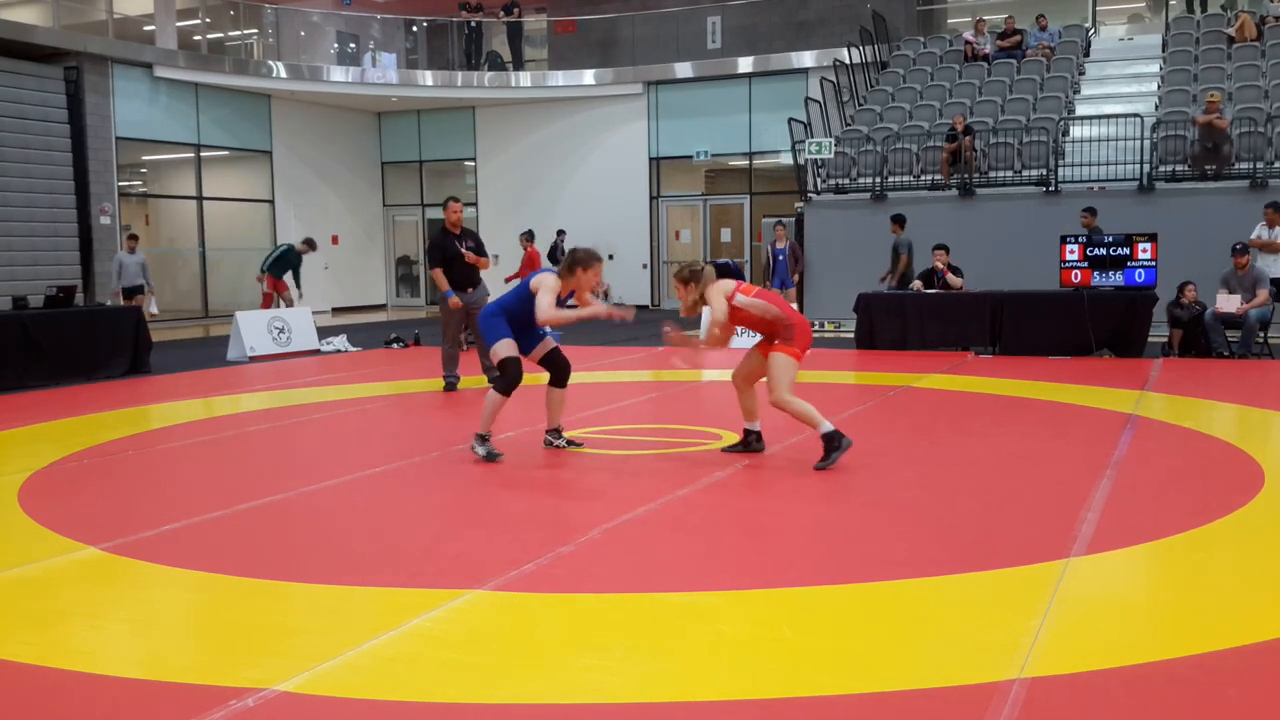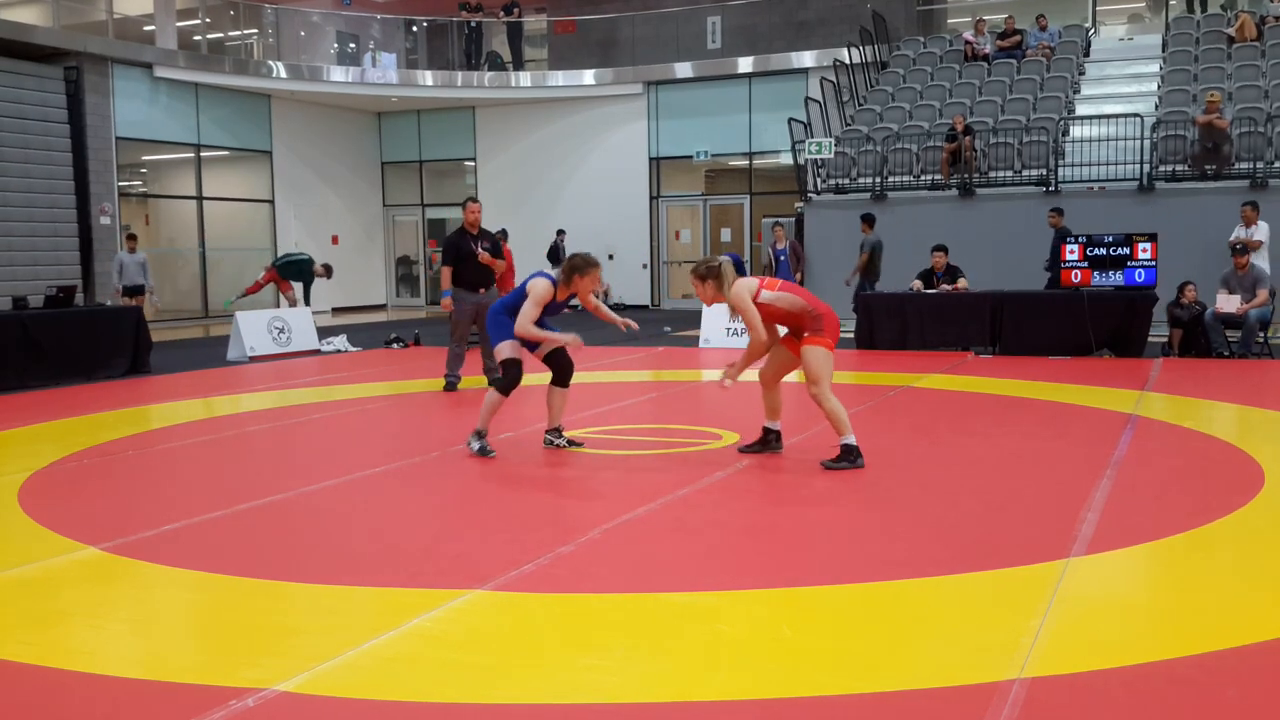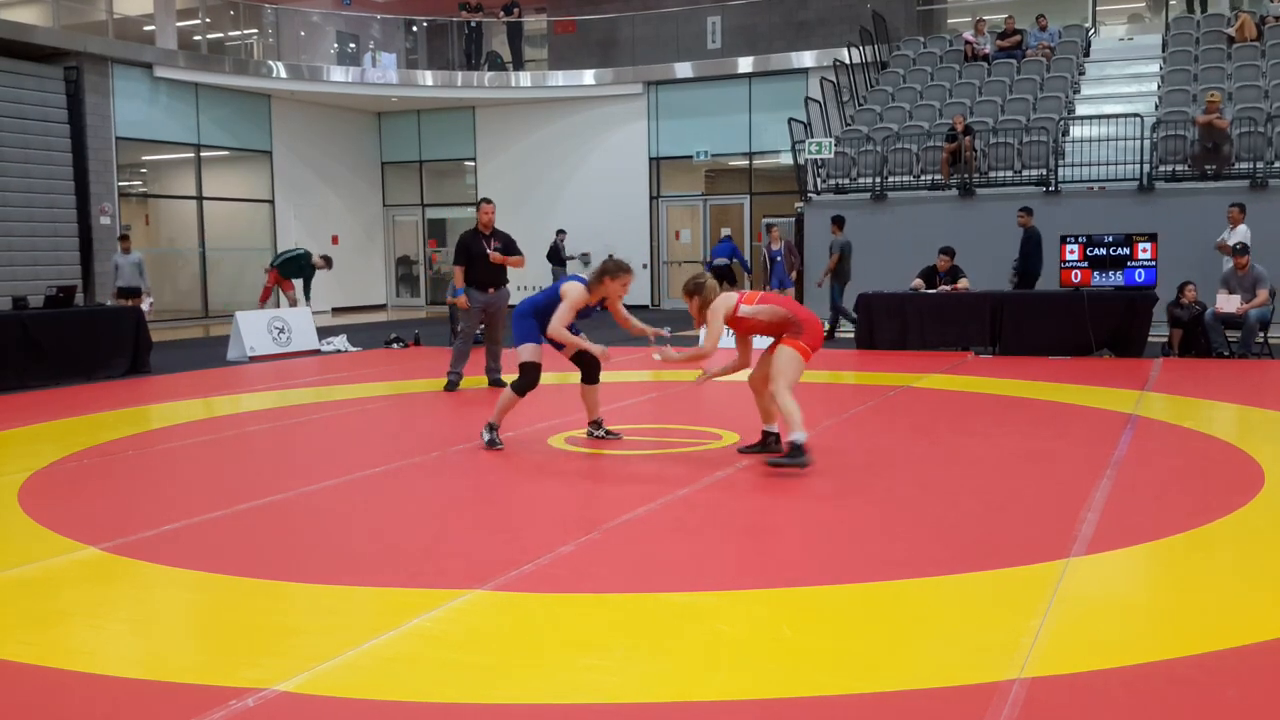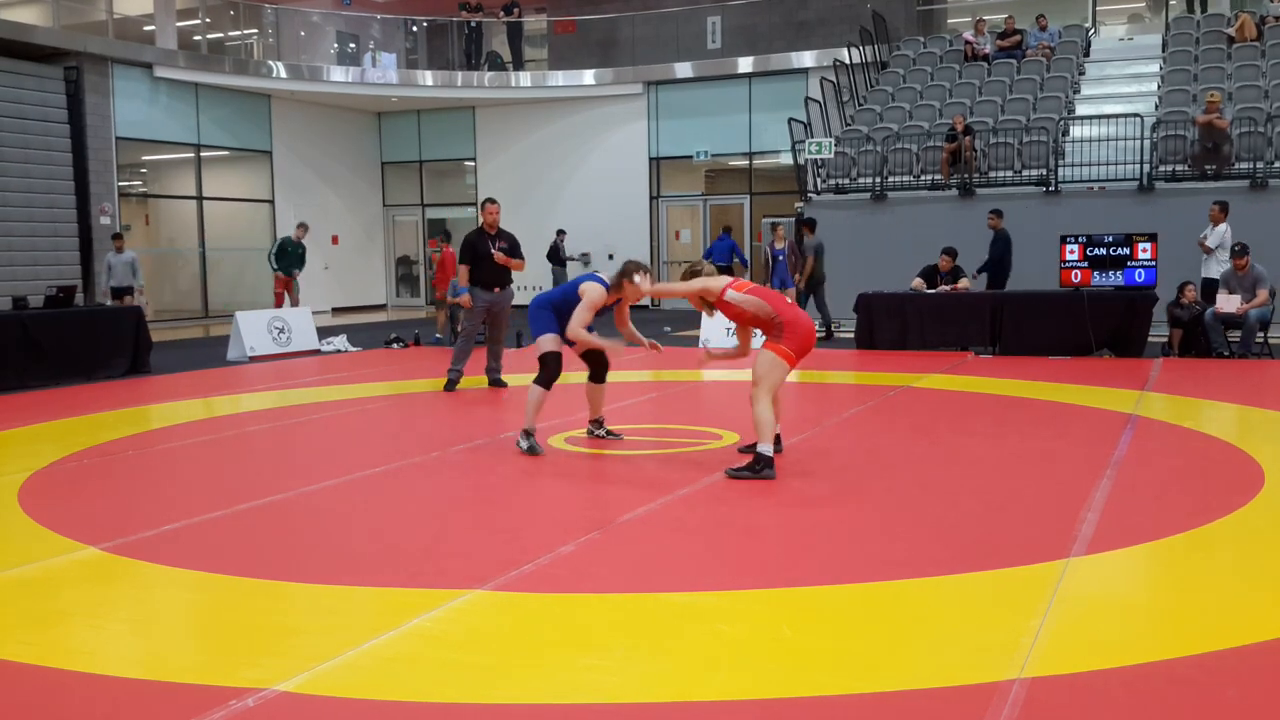
dt=0.4s
person 1, frame 1
left shoulder: (714, 290)
right shoulder: (722, 298)
left elbow: (717, 321)
right elbow: (723, 340)
left wrist: (703, 345)
right wrist: (686, 340)
left hip: (792, 330)
right hip: (780, 333)
left knee: (779, 397)
right knee: (741, 379)
left ankle: (834, 438)
right ankle: (752, 438)
person 1, frame 2
left shoulder: (737, 291)
right shoulder: (745, 292)
left elbow: (761, 338)
right elbow: (770, 337)
left wrist: (739, 368)
right wrist: (741, 364)
left hip: (819, 322)
right hip: (805, 326)
left knee: (818, 390)
right knee: (768, 376)
left ankle: (851, 451)
right ankle: (771, 437)
person 1, frame 3
left shoulder: (717, 305)
right shoulder: (736, 314)
left elbow: (707, 349)
right elbow: (744, 360)
left wrist: (676, 357)
right wrist: (714, 373)
left hip: (803, 328)
right hip: (796, 329)
left knee: (777, 389)
right knee: (757, 381)
left ankle: (797, 449)
right ankle: (771, 439)
person 1, frame 4
left shoulder: (710, 284)
right shoulder: (734, 304)
left elbow: (669, 290)
right elbow: (744, 350)
left wrist: (647, 289)
right wrist: (716, 355)
left hip: (788, 328)
right hip: (799, 327)
left knee: (760, 394)
right knee: (764, 387)
left ankle: (764, 462)
right ankle: (771, 440)
person 2, frame 1
left shoulder: (573, 284)
right shoulder: (551, 281)
left elbow: (589, 302)
right elbow: (544, 316)
left wrist: (614, 312)
right wrist: (588, 312)
left hip: (520, 322)
right hip: (495, 319)
left knee: (560, 368)
right knee: (511, 374)
left ankle: (553, 434)
right ankle: (481, 438)
person 2, frame 2
left shoulder: (574, 285)
right shoulder: (545, 286)
left elbow: (594, 305)
right elbow: (520, 328)
left wrist: (617, 319)
right wrist: (561, 338)
left hip: (532, 319)
right hip: (503, 318)
left knee: (564, 368)
right knee: (512, 374)
left ankle: (553, 433)
right ankle: (479, 435)
person 2, frame 3
left shoulder: (606, 293)
right shoulder: (578, 291)
left elbow: (625, 320)
right elbow: (553, 331)
left wrist: (648, 331)
right wrist: (588, 346)
left hip: (556, 319)
right hip: (528, 316)
left knee: (592, 365)
right knee: (530, 377)
left ankle: (595, 425)
right ankle: (491, 427)
person 2, frame 4
left shoulder: (621, 292)
right shoulder: (597, 290)
left elbow: (624, 326)
right elbow: (572, 332)
left wrist: (643, 341)
right wrist: (606, 345)
left hip: (567, 315)
right hip: (544, 310)
left knee: (599, 365)
right knee: (551, 369)
left ankle: (595, 424)
right ankle: (527, 434)
person 3, frame 1
left shoulder: (472, 236)
right shoulder: (437, 239)
left elbow: (486, 263)
right elbow: (436, 271)
left wrist: (475, 259)
right wrist: (449, 295)
left hip: (476, 293)
right hip: (452, 295)
left knee: (485, 335)
right knee: (451, 339)
left ankle: (492, 373)
right ankle: (450, 378)
person 3, frame 2
left shoulder: (490, 237)
right shoulder: (454, 239)
left elbow: (503, 266)
right elbow: (446, 268)
left wrist: (490, 261)
right wrist: (446, 294)
left hip: (488, 293)
right hip: (464, 295)
left knee: (490, 337)
right knee: (458, 338)
left ankle: (493, 375)
right ankle: (452, 377)
person 3, frame 3
left shoulder: (504, 238)
right shoulder: (466, 238)
left elbow: (521, 261)
right elbow: (458, 268)
left wrist: (503, 259)
right wrist: (460, 292)
left hip: (499, 293)
right hip: (474, 293)
left knee: (495, 338)
right knee: (464, 335)
left ankle: (494, 375)
right ankle: (454, 376)
person 3, frame 4
left shoulder: (509, 238)
right shoulder: (472, 238)
left elbow: (521, 265)
right elbow: (463, 267)
left wrist: (506, 260)
right wrist: (464, 291)
left hip: (503, 293)
right hip: (479, 293)
left knee: (497, 337)
right knee: (467, 333)
left ankle: (494, 374)
right ankle: (454, 374)
